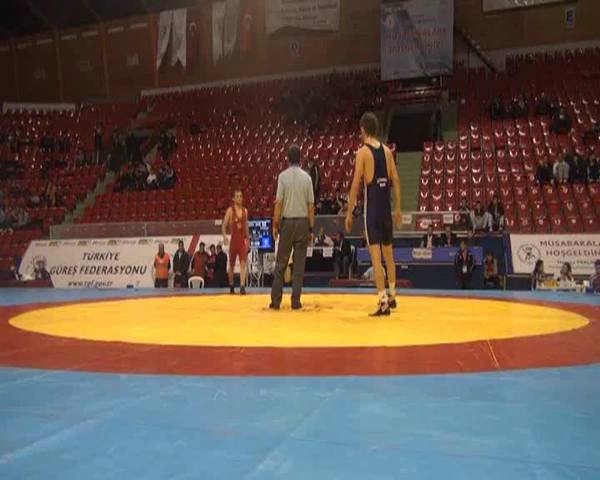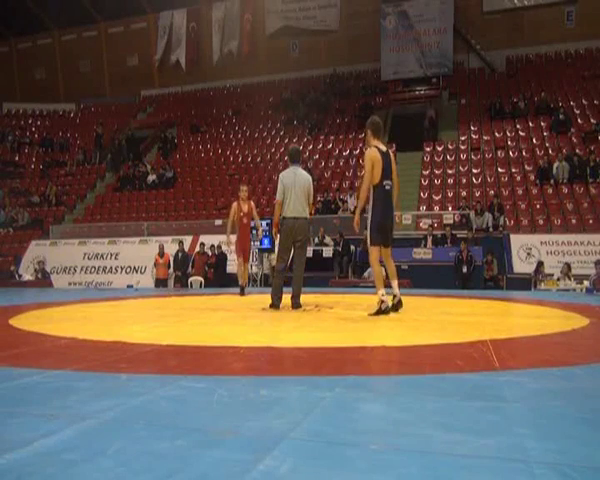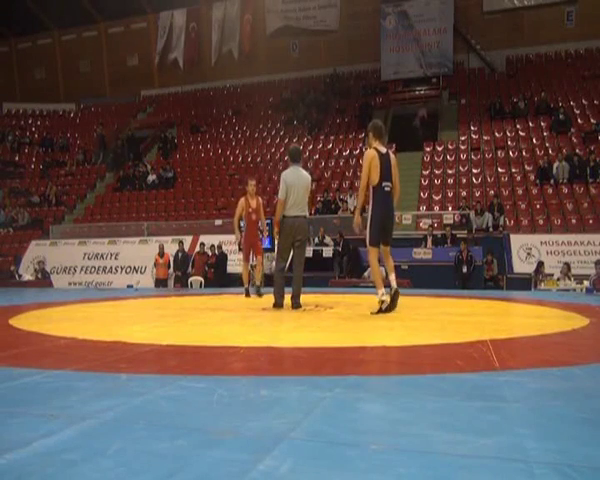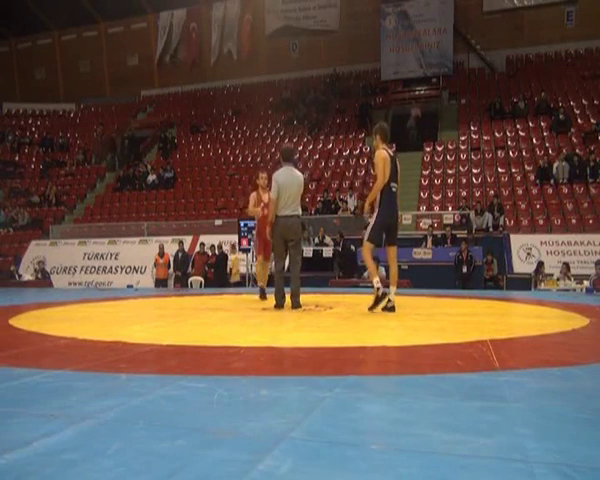
dt=0.5s
person 1, frame 1
left shoulder: (362, 152)
right shoulder: (386, 150)
left elbow: (355, 185)
right elbow: (396, 180)
left wrist: (349, 213)
right wrist: (398, 208)
left hip: (372, 209)
right hip: (386, 208)
left knee: (376, 257)
right knee: (388, 254)
left ankle: (383, 303)
right ankle: (391, 297)
person 1, frame 2
left shoulder: (370, 153)
right shoulder: (389, 154)
left elbow: (366, 185)
right elbow: (395, 185)
left wrist: (357, 212)
left hip: (376, 210)
right hip: (389, 211)
left knee: (374, 258)
right knee: (387, 256)
left ankle: (383, 301)
right ankle: (396, 296)
person 1, frame 3
left shoulder: (369, 154)
right shoulder: (391, 156)
left elbow: (363, 184)
right elbow: (397, 186)
left wrist: (357, 212)
left hip: (376, 210)
right hip: (389, 210)
left knee: (373, 257)
right knee: (386, 253)
left ankle: (383, 300)
right ankle: (393, 287)
person 1, frame 4
left shoulder: (380, 153)
right shoulder: (394, 158)
left elbow: (380, 182)
left wrist: (367, 202)
left hip: (382, 209)
right hip: (394, 210)
left knee: (366, 251)
right knee: (392, 258)
left ankle: (379, 289)
right ankle: (391, 300)
person 2, frame 1
left shoulder: (283, 176)
right shoulder: (307, 177)
left elbow: (278, 202)
right elbow: (311, 205)
left wrist: (275, 224)
right wrist: (311, 228)
left hip: (287, 222)
right hip: (302, 222)
left knee: (281, 262)
right knee: (299, 264)
left ankle: (275, 300)
right ankle: (296, 301)
person 2, frame 2
left shoulder: (283, 175)
right shoulder: (307, 177)
left elbow: (279, 202)
right elbow: (310, 203)
left wrist: (275, 223)
left hip: (287, 222)
right hip: (303, 222)
left knee: (281, 262)
right knee: (299, 264)
left ankle: (276, 300)
right ankle: (296, 300)
person 2, frame 3
left shoulder: (285, 175)
right shoulder: (307, 177)
left elbow: (281, 201)
left wrist: (276, 223)
left hip: (287, 220)
right hip: (302, 221)
left knee: (281, 261)
right knee: (298, 263)
left ankle: (279, 299)
right ankle: (296, 300)
person 2, frame 4
left shoulder: (277, 175)
right shoulder: (300, 176)
left elbow: (273, 201)
left wrist: (269, 223)
left hip: (280, 220)
right hip: (295, 220)
left knee: (279, 262)
right knee: (295, 262)
left ankle: (279, 300)
right ankle: (295, 300)
person 3, frame 1
left shoulder: (245, 211)
right shoulder: (230, 210)
right elbow: (224, 225)
left wrist: (247, 240)
right wrist: (225, 235)
left hip: (242, 241)
right hip: (233, 241)
left knee: (243, 263)
right knee: (232, 266)
left ankle: (242, 287)
right ankle: (231, 285)
person 3, frame 2
left shoulder: (251, 204)
right shoulder: (235, 205)
left elbow: (256, 218)
right elbow: (230, 221)
left wrist: (260, 228)
right wrist: (228, 236)
left hip: (248, 237)
right hip: (239, 237)
left knee: (246, 263)
right knee: (240, 261)
left ankle: (244, 286)
right ankle: (241, 285)
person 3, frame 3
left shoulder: (259, 200)
right shoulder: (243, 201)
left elbow: (262, 218)
right elbow: (236, 218)
left wrist: (265, 231)
right wrist: (236, 233)
left hip: (257, 235)
right hip: (247, 235)
left knee: (260, 260)
right knee: (246, 263)
left ankle: (257, 286)
right ankle: (246, 289)
person 3, frame 4
left shoulder: (271, 195)
right shoulder: (254, 195)
right elbow: (249, 211)
right wrist: (256, 210)
left hip: (268, 232)
right hip: (259, 231)
left knee: (267, 262)
right knee: (260, 259)
left ankle: (263, 289)
right ankle: (260, 286)
